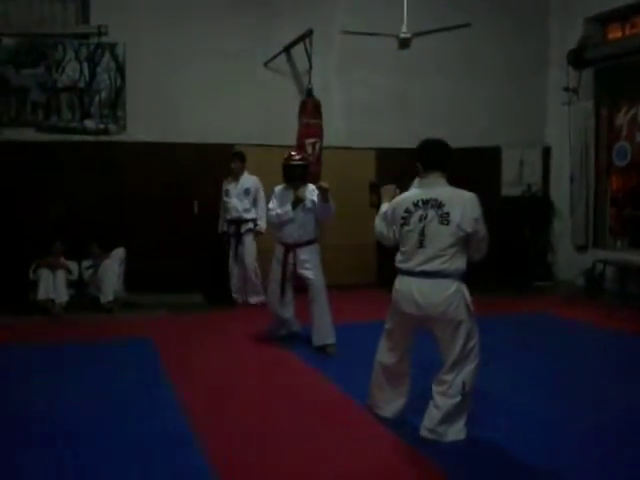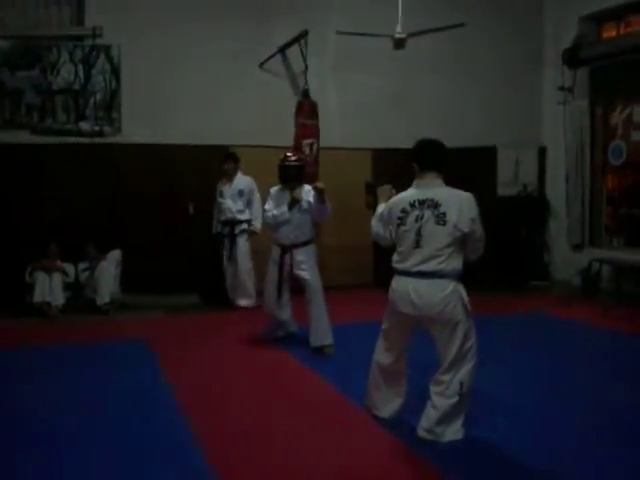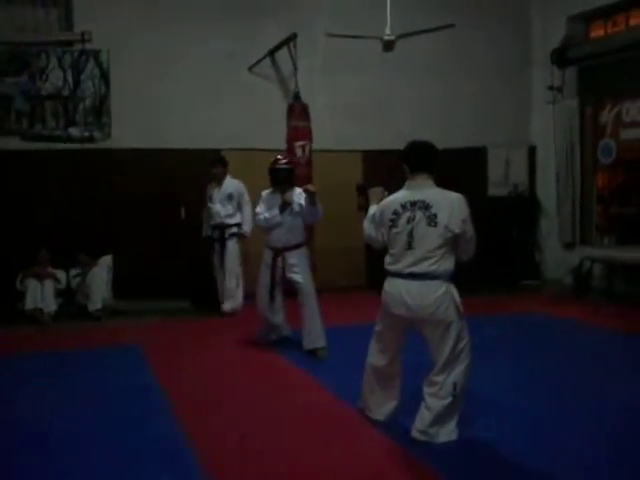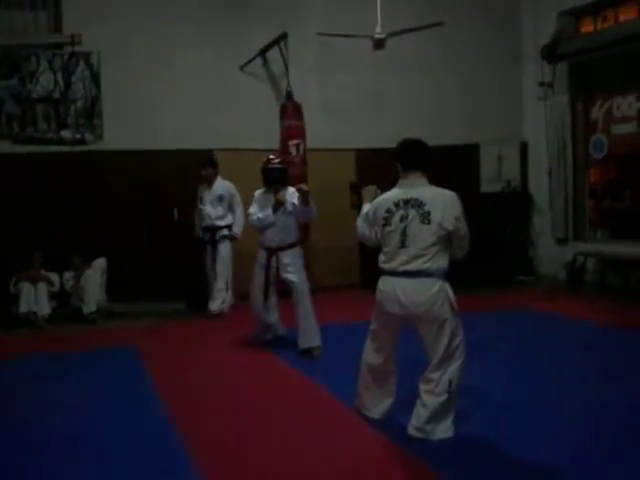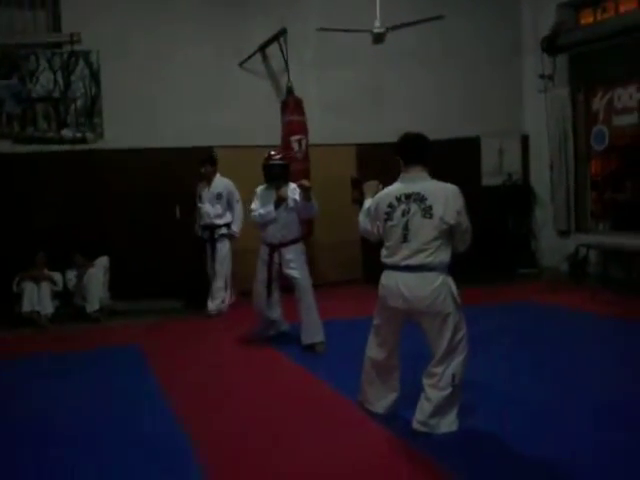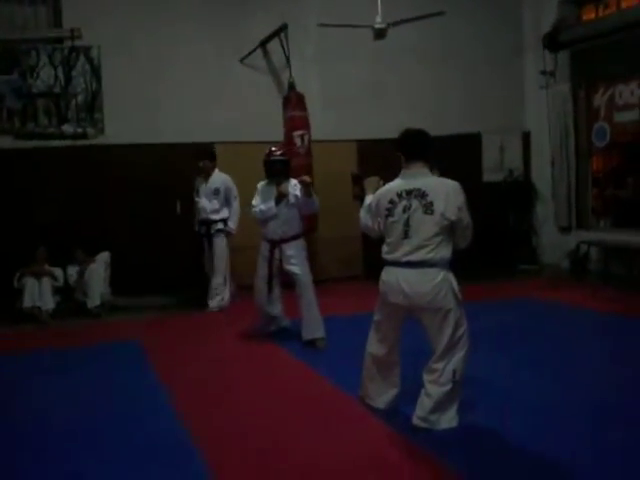
dt=0.1s
person 1, frame 1
left shoulder: (402, 202)
right shoulder: (467, 201)
left elbow: (384, 236)
right elbow: (479, 250)
left wrist: (386, 203)
left hip: (407, 288)
right hip: (446, 291)
left knee: (393, 350)
right knee: (460, 359)
left ankle: (383, 404)
right ankle: (440, 425)
person 1, frame 2
left shoulder: (398, 202)
right shoulder: (463, 201)
left elbow: (381, 236)
right elbow: (475, 250)
left wrist: (382, 204)
left hip: (403, 288)
right hip: (443, 291)
left knee: (390, 350)
right knee: (458, 359)
left ankle: (381, 404)
right ankle: (438, 426)
person 1, frame 3
left shoulder: (389, 204)
right shoulder: (454, 202)
left elbow: (373, 238)
right elbow: (467, 251)
left wrist: (373, 205)
left hip: (396, 289)
right hip: (435, 293)
left knee: (383, 351)
right knee: (451, 360)
left ankle: (375, 406)
right ankle: (432, 426)
person 1, frame 4
left shoulder: (382, 202)
right shoulder: (447, 199)
left elbow: (366, 237)
right elbow: (460, 248)
left wrist: (366, 204)
left hip: (390, 287)
right hip: (429, 290)
left knee: (378, 350)
right knee: (447, 357)
left ankle: (371, 405)
right ankle: (428, 423)
person 1, frame 5
left shoulder: (384, 197)
right shoulder: (449, 193)
left elbow: (368, 231)
right elbow: (462, 242)
left wrist: (368, 199)
left hip: (393, 282)
right hip: (432, 284)
left knee: (382, 345)
right knee: (450, 351)
left ankle: (375, 400)
right ankle: (432, 417)
person 1, frame 6
left shoulder: (385, 193)
right shoulder: (450, 189)
left elbow: (369, 228)
right elbow: (463, 238)
left wrist: (369, 195)
left hip: (394, 278)
right hip: (433, 280)
left knee: (382, 341)
right knee: (450, 347)
left ankle: (375, 395)
right ankle: (433, 413)
person 2, frame 1
left shoulder: (313, 191)
right shoulder: (279, 192)
left elbow: (326, 215)
right elbow: (272, 217)
left wrist: (325, 197)
right wrist: (292, 205)
left hip: (307, 249)
right hip: (284, 250)
left knee: (317, 289)
right knee: (277, 291)
left ankle: (324, 338)
right ankle: (286, 326)
person 2, frame 2
left shoulder: (309, 191)
right shoulder: (275, 193)
left elbow: (322, 216)
right elbow: (268, 218)
left wrist: (321, 198)
right wrist: (289, 206)
left hip: (304, 250)
right hip: (281, 251)
left knee: (314, 289)
right knee: (273, 292)
left ankle: (321, 339)
right ankle: (283, 327)
person 2, frame 3
left shoulder: (300, 194)
right shoulder: (266, 196)
left elbow: (314, 218)
right elbow: (260, 221)
left wrist: (312, 201)
right wrist: (280, 209)
left hip: (296, 253)
right hip: (272, 254)
left knee: (307, 292)
right knee: (266, 295)
left ankle: (314, 342)
right ankle: (276, 330)
person 2, frame 4
left shoulder: (293, 194)
right shoulder: (259, 196)
left elbow: (307, 217)
right elbow: (253, 221)
left wrist: (305, 200)
right wrist: (273, 209)
left hip: (290, 253)
right hip: (266, 254)
left knee: (301, 292)
right knee: (260, 295)
left ankle: (309, 341)
right ankle: (271, 330)
person 2, frame 5
left shoulder: (294, 189)
right shoulder: (261, 192)
left elbow: (309, 213)
right elbow: (256, 217)
left wrist: (307, 196)
right wrist: (275, 205)
left hip: (292, 249)
right hip: (269, 250)
left knee: (304, 288)
right knee: (263, 291)
left ankle: (313, 337)
right ankle: (274, 326)
person 2, frame 6
left shoulder: (295, 186)
right shoulder: (262, 188)
left elbow: (310, 209)
right elbow: (256, 213)
left wrist: (308, 192)
right wrist: (276, 201)
left hip: (293, 245)
right hip: (269, 246)
left knee: (304, 284)
right knee: (263, 287)
left ankle: (313, 333)
right ankle: (275, 322)
person 3, frame 1
left shoulder: (253, 181)
right shoulder: (226, 183)
left elbow: (261, 204)
right elbow: (223, 207)
left wrist: (260, 225)
right wrist: (221, 227)
left hip: (247, 226)
right hip: (231, 227)
left knee: (249, 263)
right knee: (234, 264)
left ankle: (255, 296)
right ankle: (239, 296)
person 3, frame 2
left shoulder: (247, 181)
right shoulder: (221, 184)
left elbow: (256, 204)
right elbow: (218, 208)
left wrist: (255, 225)
right wrist: (216, 228)
left hip: (242, 227)
right hip: (225, 228)
left knee: (243, 264)
right knee: (228, 265)
left ankle: (246, 299)
right ankle: (234, 298)
person 3, frame 3
left shoulder: (236, 185)
right shoulder: (210, 188)
left elbow: (246, 207)
right elbow: (208, 211)
left wrist: (245, 229)
right wrist: (207, 232)
left hip: (232, 231)
right hip: (216, 232)
left knee: (231, 269)
right knee: (219, 269)
left ankle: (231, 304)
right ankle: (229, 302)
person 3, frame 4
left shoulder: (227, 186)
right shoulder: (201, 189)
left elbow: (238, 209)
right elbow: (199, 213)
left wrist: (236, 231)
right wrist: (199, 233)
left hip: (223, 233)
right hip: (208, 235)
left knee: (222, 270)
right knee: (212, 271)
left ankle: (217, 306)
right ankle: (223, 302)
person 3, frame 5
left shoulder: (226, 184)
right shoulder: (200, 187)
left elbow: (237, 207)
right elbow: (199, 210)
left wrist: (234, 229)
right wrist: (199, 231)
left hip: (222, 232)
right hip: (207, 232)
left knee: (221, 269)
right knee: (212, 270)
left ankle: (216, 305)
right ankle: (226, 298)
person 3, frame 6
left shoulder: (224, 180)
right shoulder: (199, 181)
left elbow: (234, 203)
left wrist: (231, 226)
right wrist: (197, 226)
left hip: (219, 227)
right hip: (205, 228)
left knee: (219, 265)
right knee: (210, 266)
left ankle: (217, 301)
right ankle: (224, 294)
